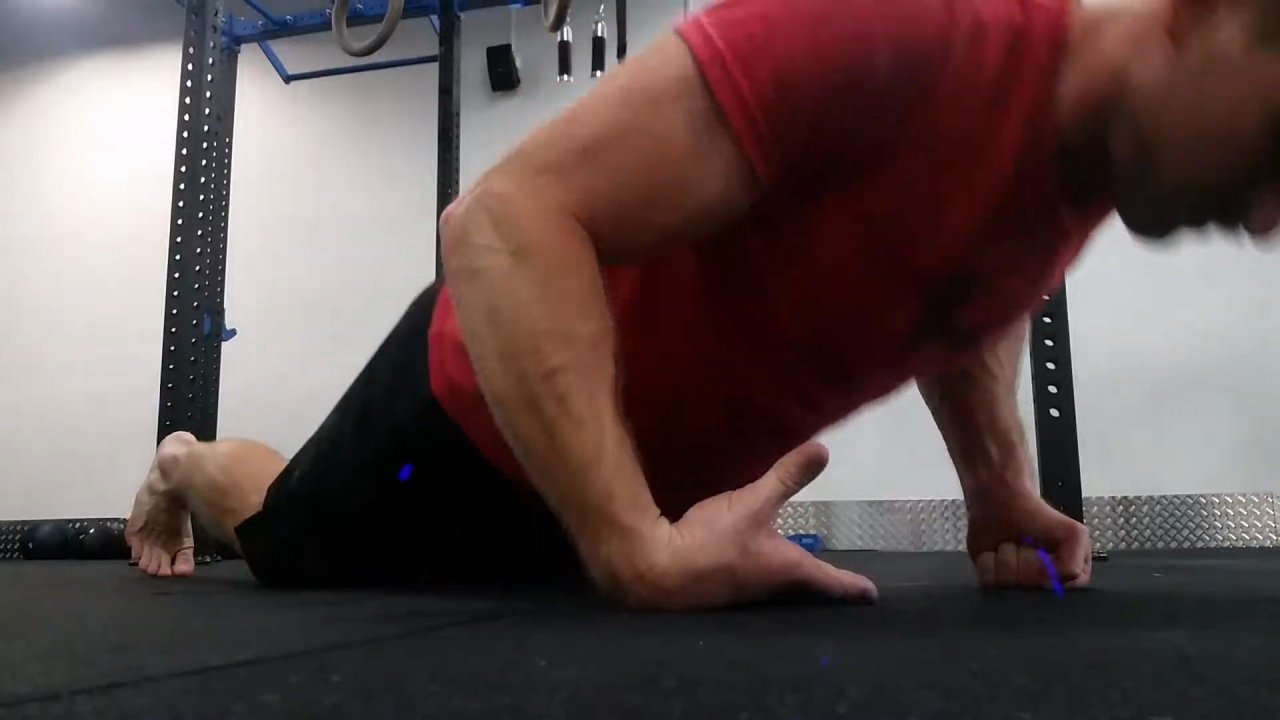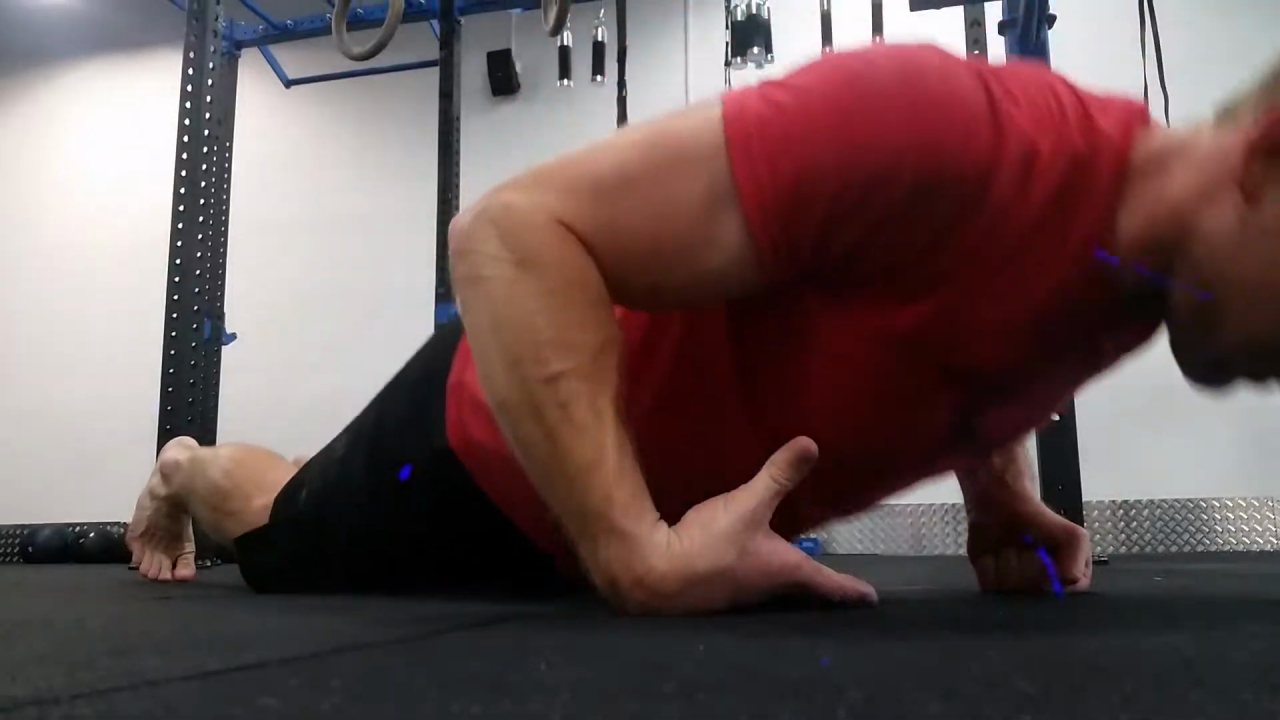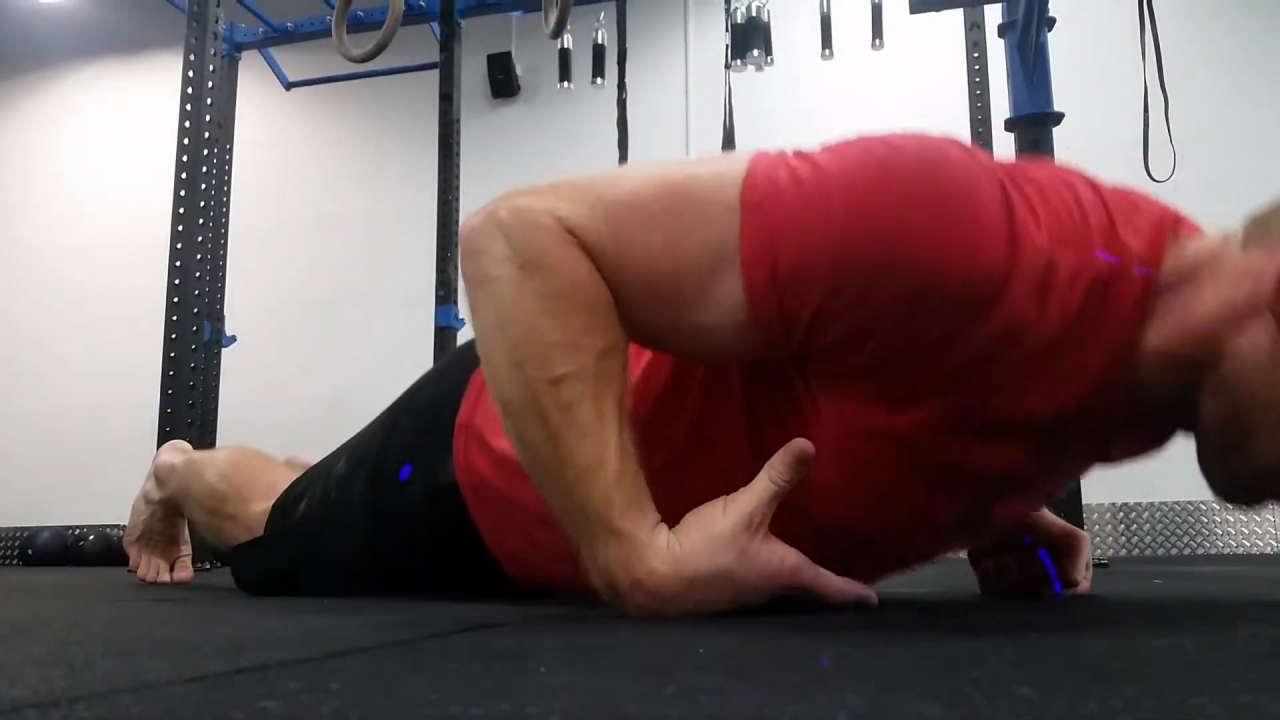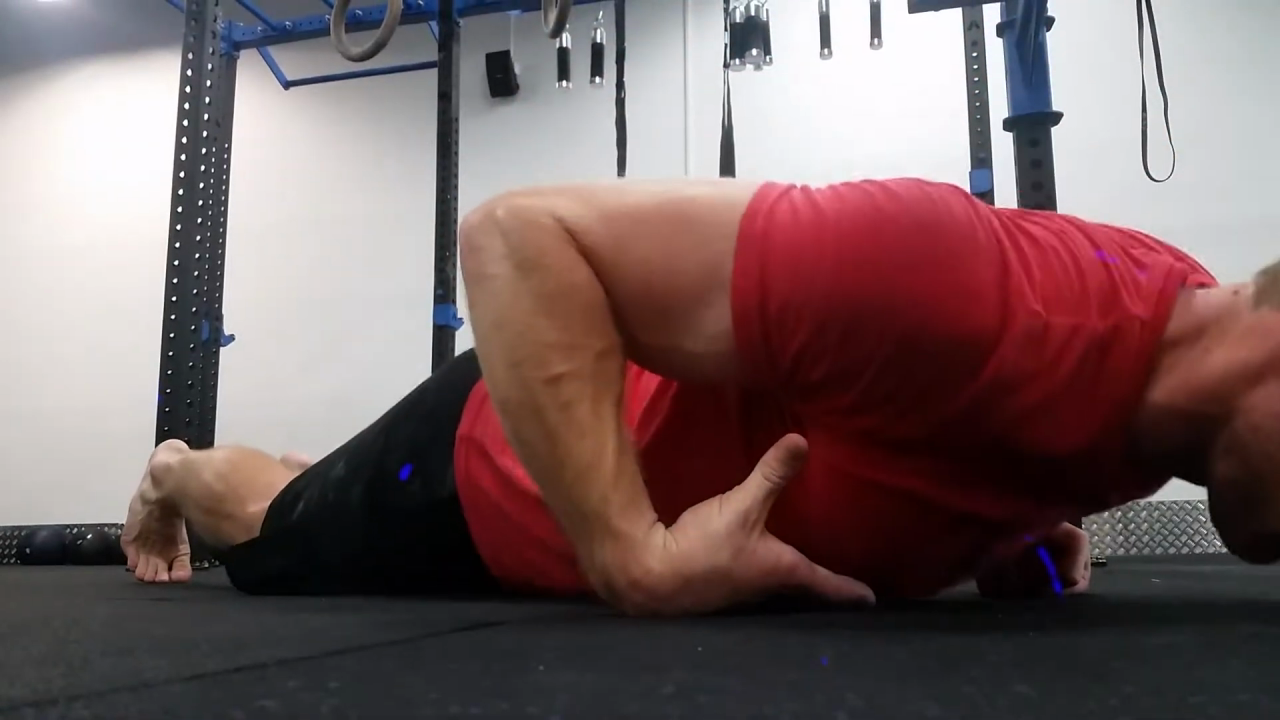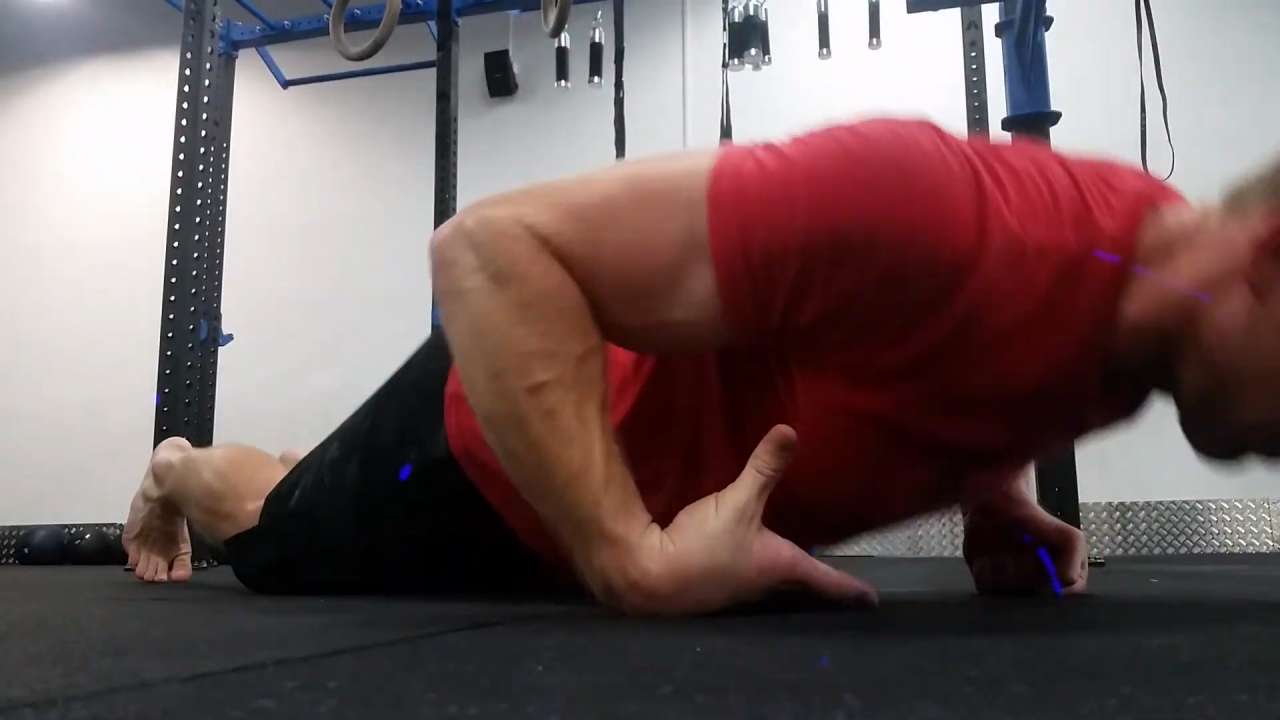
dt=0.2s
person 1, frame 1
left shoulder: (1106, 147)
right elbow: (505, 222)
left wrist: (1002, 494)
right wrist: (638, 550)
left hip: (631, 465)
right hip: (485, 399)
left knee: (460, 595)
right knee: (292, 559)
right ankle: (188, 467)
person 1, frame 2
left shoulder: (1154, 255)
right shoulder: (941, 134)
right elbow: (512, 235)
left wrist: (1003, 502)
right wrist: (639, 554)
left hip: (630, 500)
right hip: (499, 449)
right knee: (292, 555)
right ankle: (186, 469)
person 1, frame 3
left shoulder: (1175, 316)
right shoulder: (972, 243)
right elbow: (520, 239)
left wrist: (999, 509)
right wrist: (640, 557)
right hip: (500, 483)
right knee: (286, 548)
right ankle: (182, 472)
person 1, frame 4
left shoulder: (1179, 327)
right shoulder: (975, 302)
right elbow: (516, 236)
left wrist: (1004, 519)
right wrist: (638, 558)
right hip: (496, 493)
right knee: (282, 545)
right ankle: (179, 473)
person 1, frame 5
left shoulder: (1161, 277)
right shoulder: (943, 225)
right elbow: (491, 246)
left wrist: (997, 503)
right wrist: (633, 556)
right hip: (491, 452)
right knee: (283, 547)
right ankle: (181, 468)
